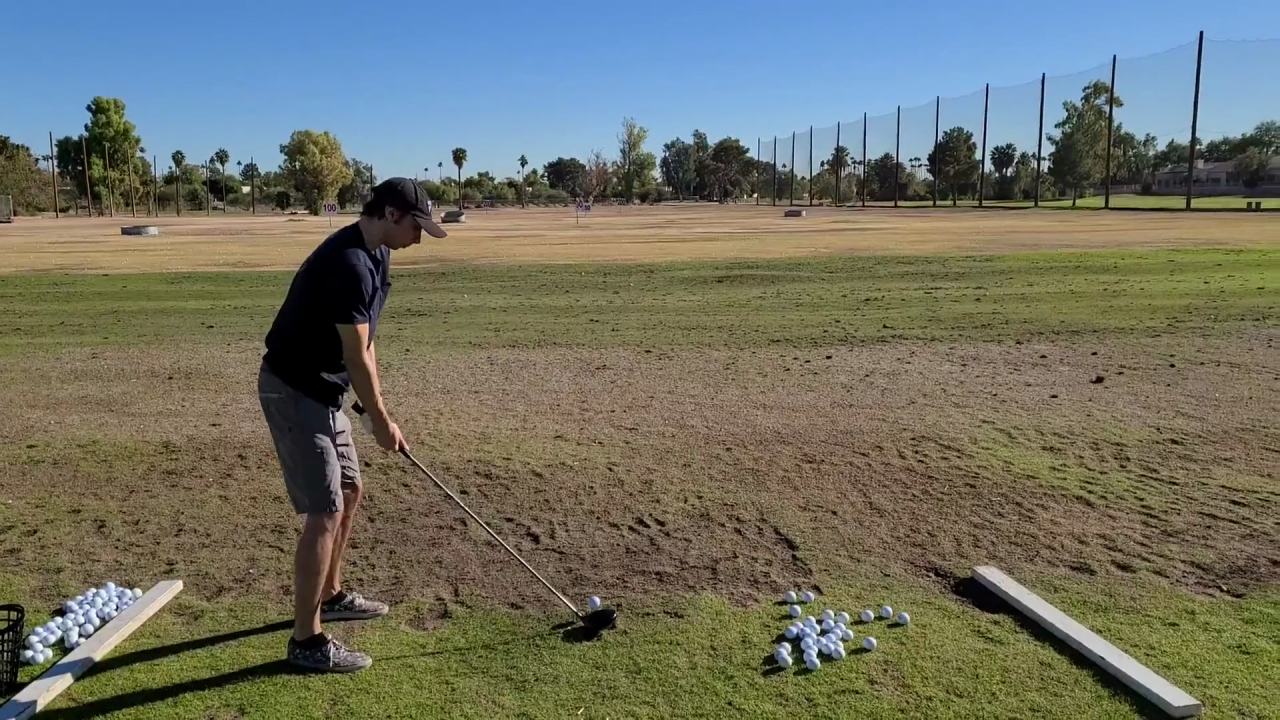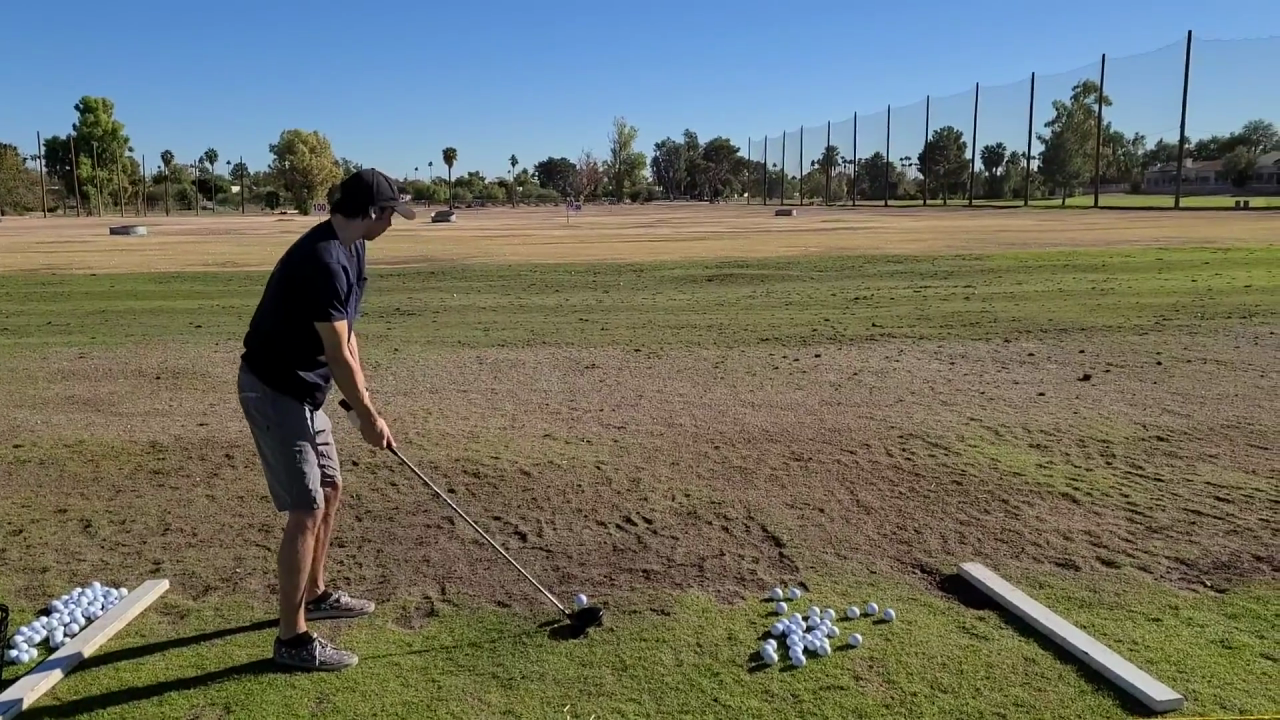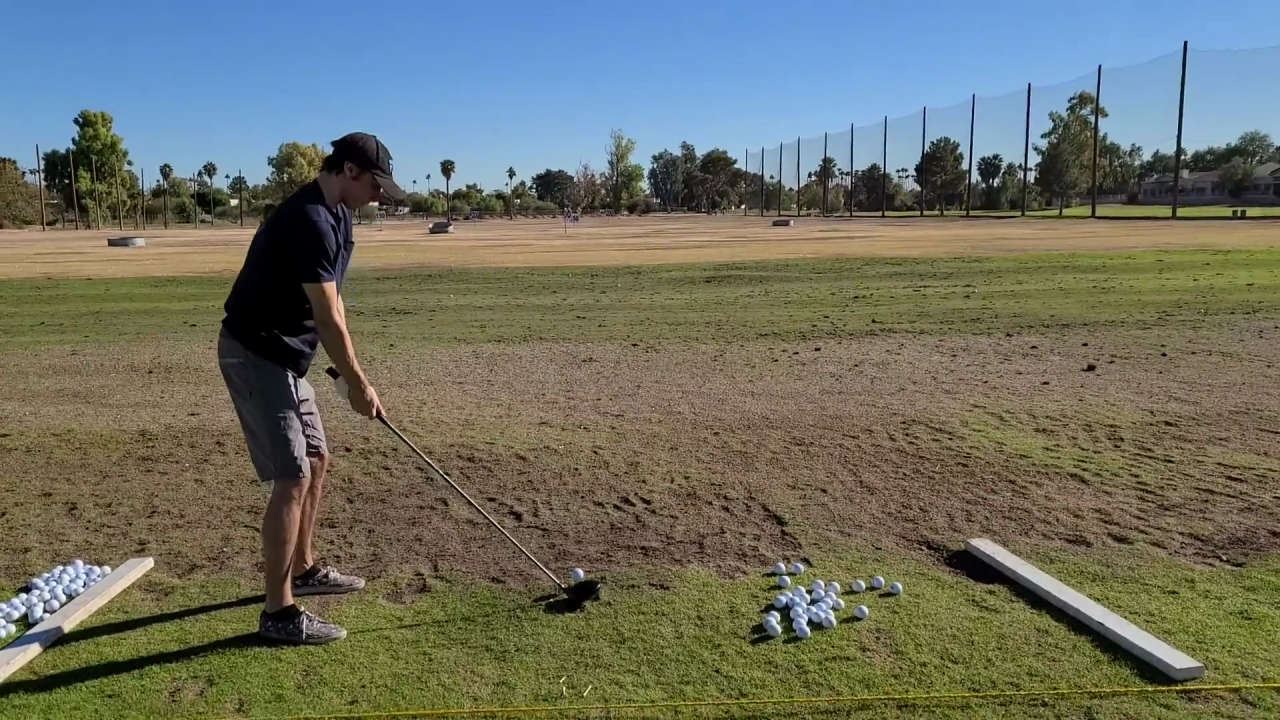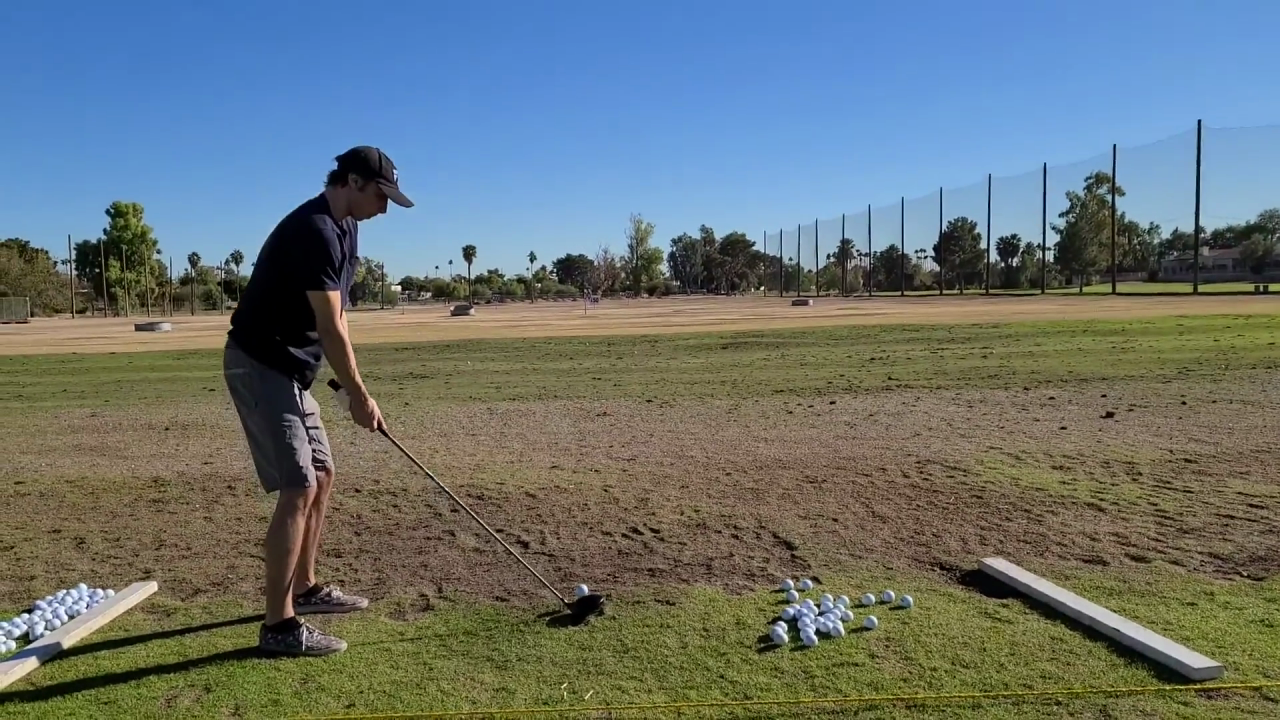
dt=1s
person 1, frame 1
left shoulder: (375, 255)
right shoulder: (350, 264)
left elbow: (365, 340)
right elbow: (356, 356)
left wrist: (377, 404)
right wrist: (381, 421)
left hip: (320, 388)
right hip: (294, 390)
left knee: (349, 492)
right knee: (325, 511)
left ankle: (330, 594)
right ankle: (307, 638)
person 1, frame 2
left shoulder: (350, 249)
right shoulder: (323, 262)
left elbow: (346, 336)
right elbow: (338, 355)
left wrist: (365, 400)
right wrist: (369, 417)
left hip: (302, 387)
right hip: (275, 390)
left knee: (329, 490)
right knee: (306, 509)
left ankle: (315, 593)
right ankle: (292, 638)
person 1, frame 3
left shoulder: (336, 215)
right shoulder: (309, 221)
left elbow: (331, 303)
right elbow: (328, 319)
left wrist: (351, 373)
right wrist: (358, 384)
left hip: (284, 354)
right hip: (257, 356)
left knee: (315, 461)
right knee: (292, 478)
left ankle: (302, 569)
right ankle: (279, 612)
person 1, frame 4
left shoulder: (343, 228)
right shoulder: (314, 231)
left elbow: (336, 315)
right elbow: (330, 328)
left wrist: (350, 385)
right wrist: (359, 395)
left hip: (287, 367)
right hip: (262, 366)
left knee: (321, 475)
right knee: (298, 488)
left ankle: (305, 587)
right ankle: (279, 623)
